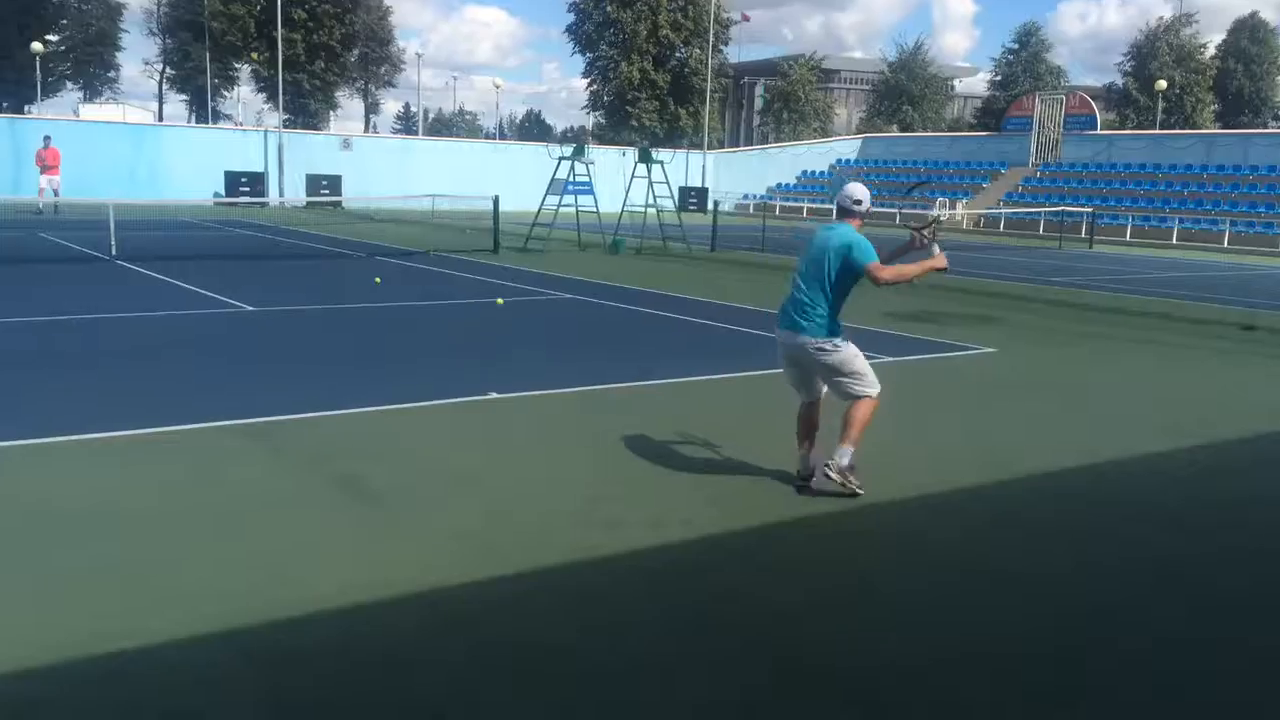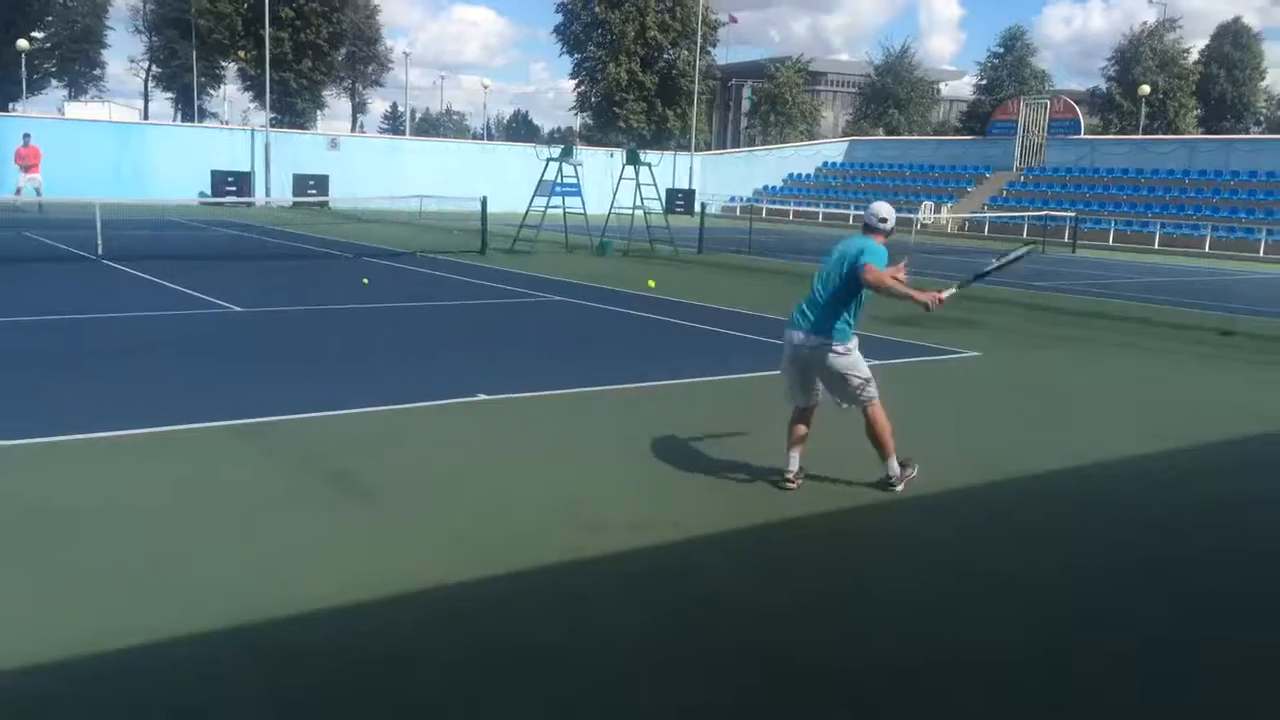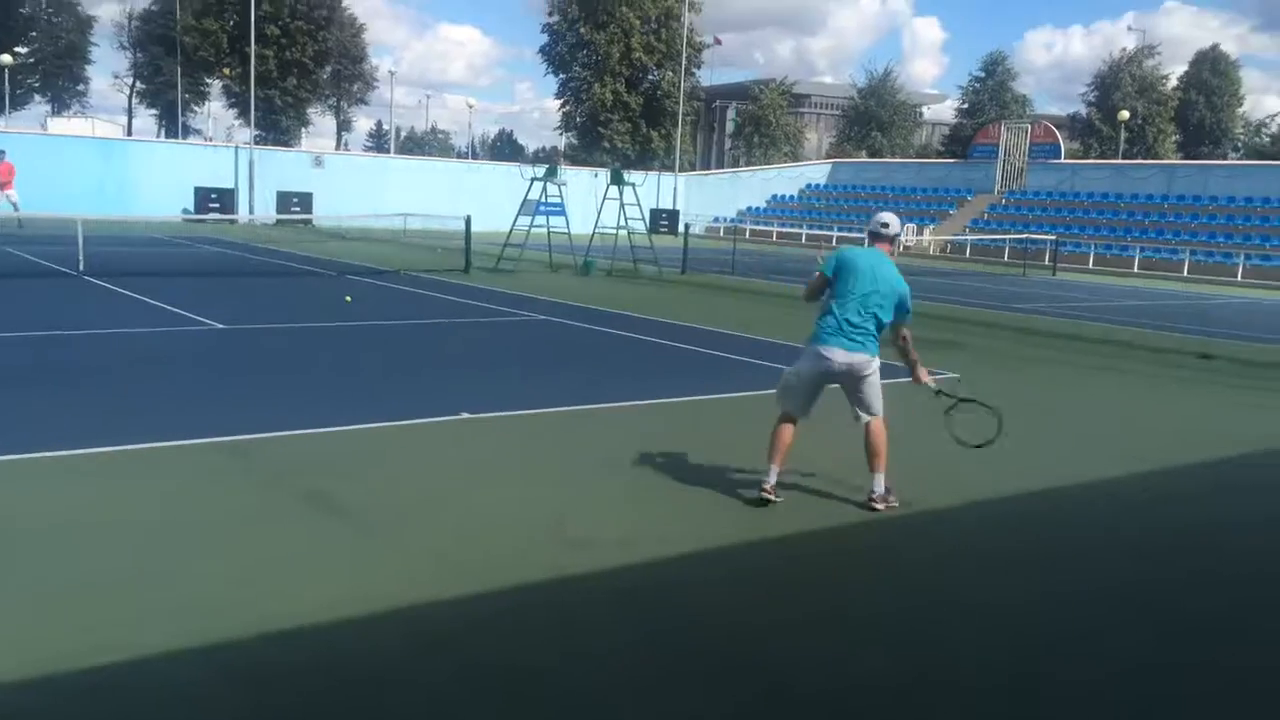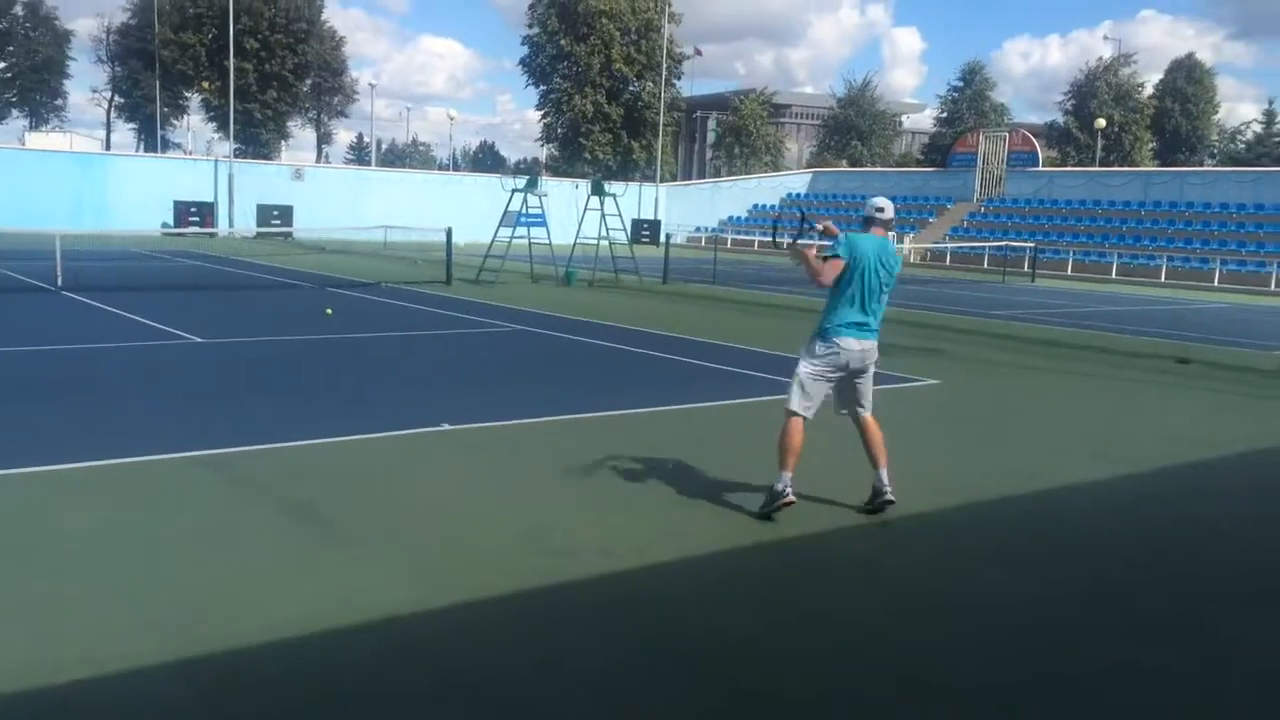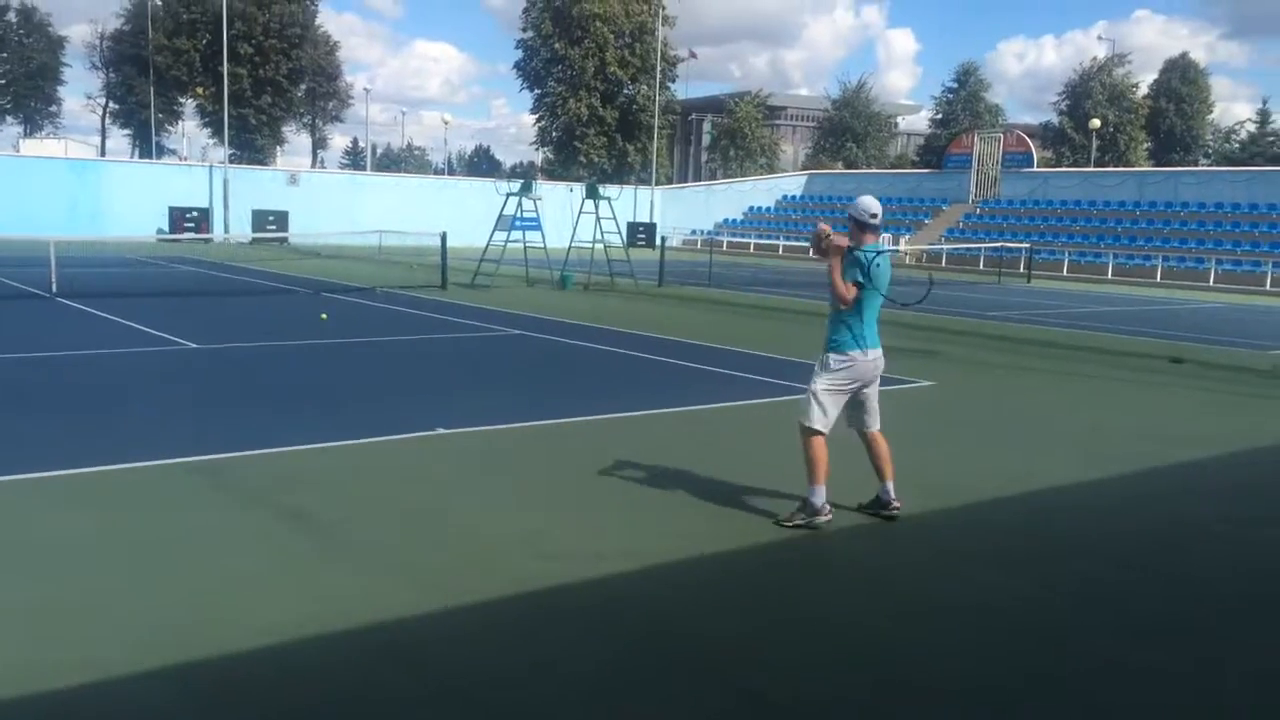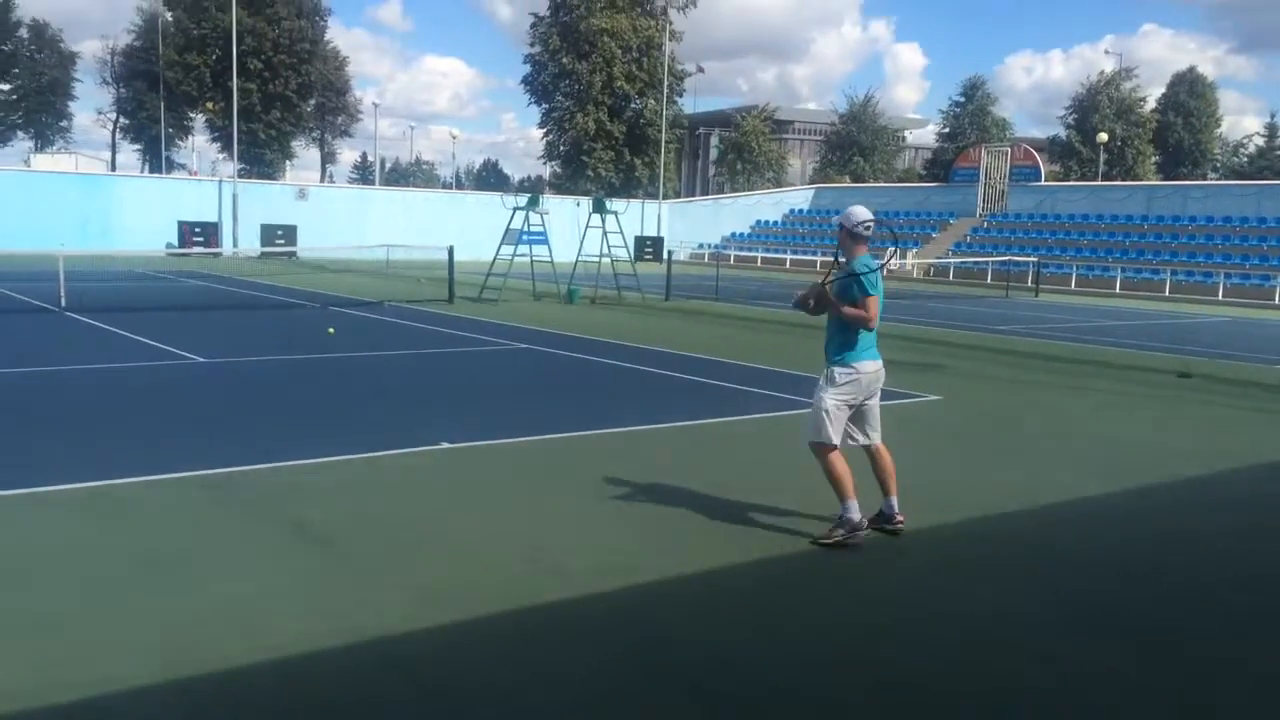
dt=0.2s
person 1, frame 1
left shoulder: (825, 234)
right shoulder: (854, 241)
left elbow: (871, 264)
right elbow: (881, 276)
left wrist: (907, 247)
right wrist: (930, 264)
left hip: (787, 334)
right hip: (821, 338)
left knee: (811, 399)
right knee: (867, 395)
left ankle: (806, 468)
right ankle: (840, 463)
person 1, frame 2
left shoulder: (846, 245)
right shoulder: (875, 250)
right elbow: (870, 277)
left wrist: (892, 274)
right wrist: (916, 295)
left hip: (795, 335)
right hip: (829, 342)
left knee: (804, 406)
right knee: (870, 403)
left ankle: (792, 470)
right ankle: (893, 472)
person 1, frame 3
left shoulder: (845, 255)
right shoulder: (898, 285)
left elbow: (810, 294)
right elbow: (901, 336)
left wrist: (833, 295)
right wrist: (916, 368)
left hip: (823, 350)
right hip: (862, 359)
left knee: (789, 415)
right knee: (873, 420)
left ankle: (769, 483)
right ankle: (878, 491)
person 1, frame 4
left shoulder: (851, 240)
right shoulder: (893, 254)
left elbow: (824, 279)
left wrist: (805, 255)
right wrist: (837, 236)
left hip: (832, 341)
right hip: (866, 345)
left knee: (795, 414)
right knee: (864, 416)
left ankle: (783, 488)
right ankle: (883, 487)
person 1, frame 5
left shoulder: (863, 257)
right shoulder: (877, 254)
left elbow: (843, 301)
left wrist: (834, 258)
right wrist: (835, 242)
left hip: (844, 356)
right hip: (871, 355)
left knee: (812, 429)
right knee: (870, 430)
left ankle: (817, 505)
right ankle: (888, 498)
person 1, frame 6
left shoulder: (860, 268)
right shoulder: (859, 265)
left elbow: (869, 319)
right elbow: (845, 307)
left wrist: (832, 304)
right wrist: (823, 299)
left hip: (847, 369)
right hip: (869, 366)
left knee: (824, 445)
right knee: (872, 442)
left ankle: (852, 520)
right ankle: (891, 512)
